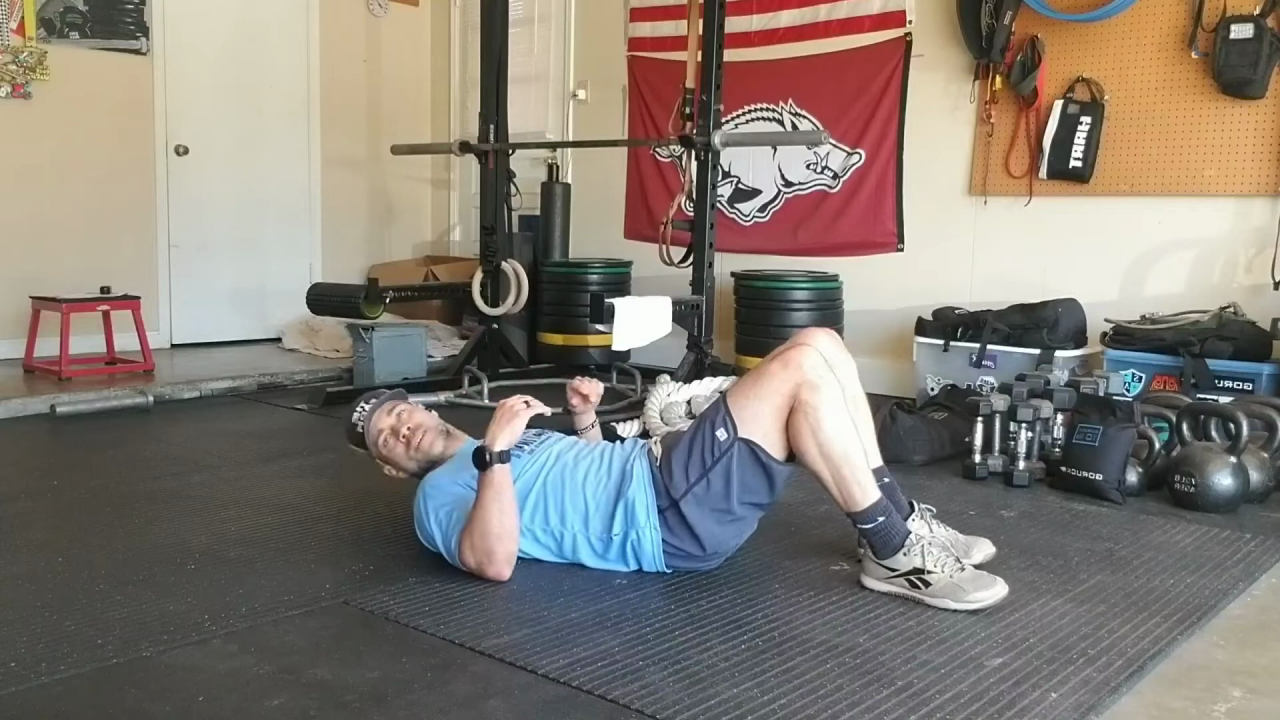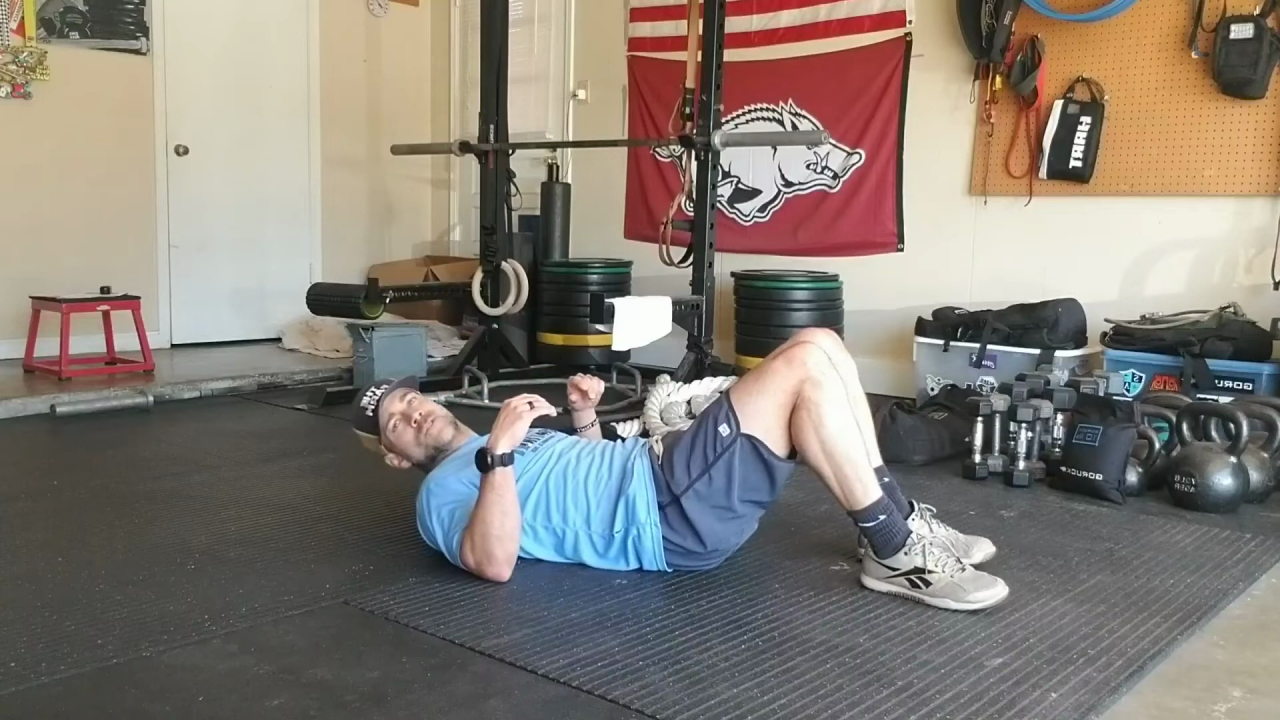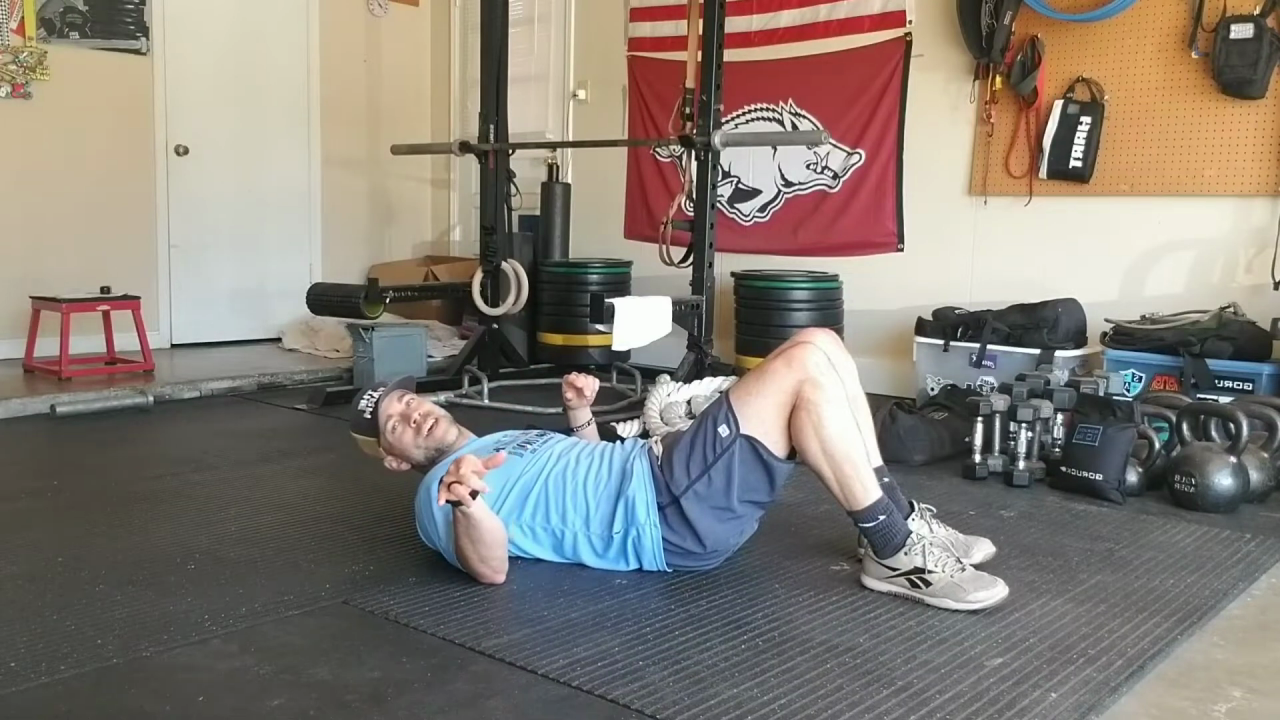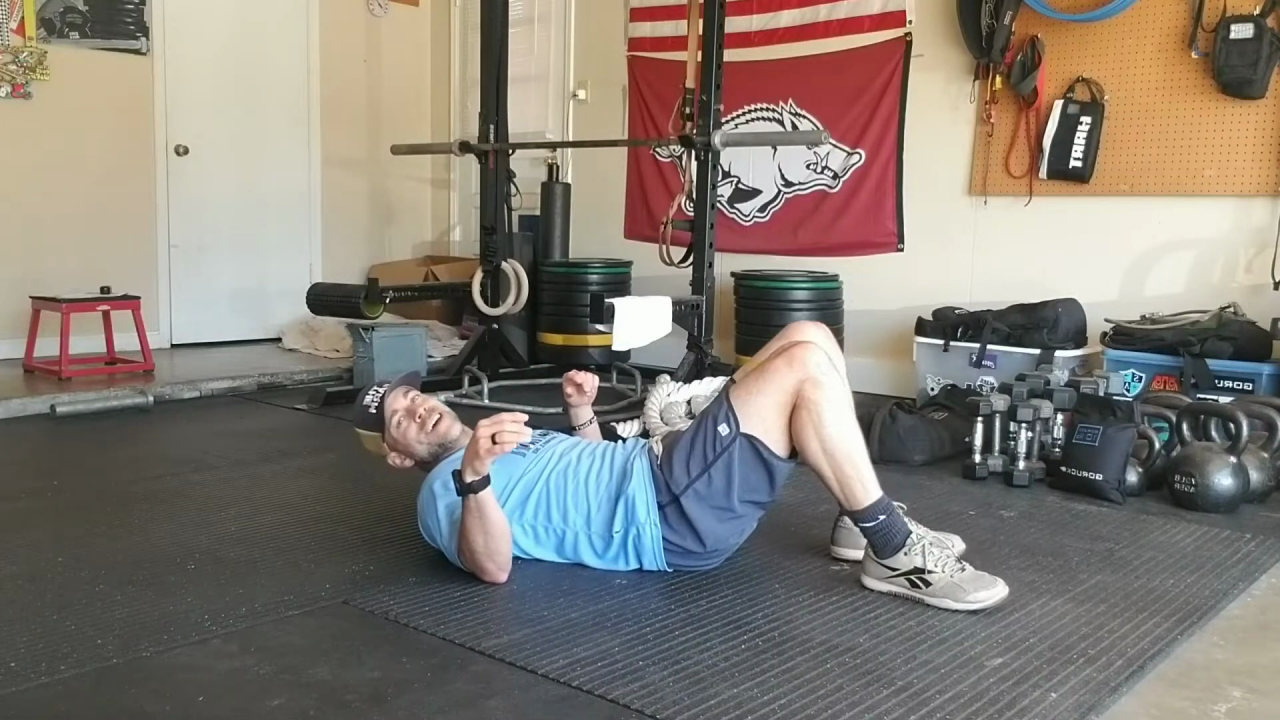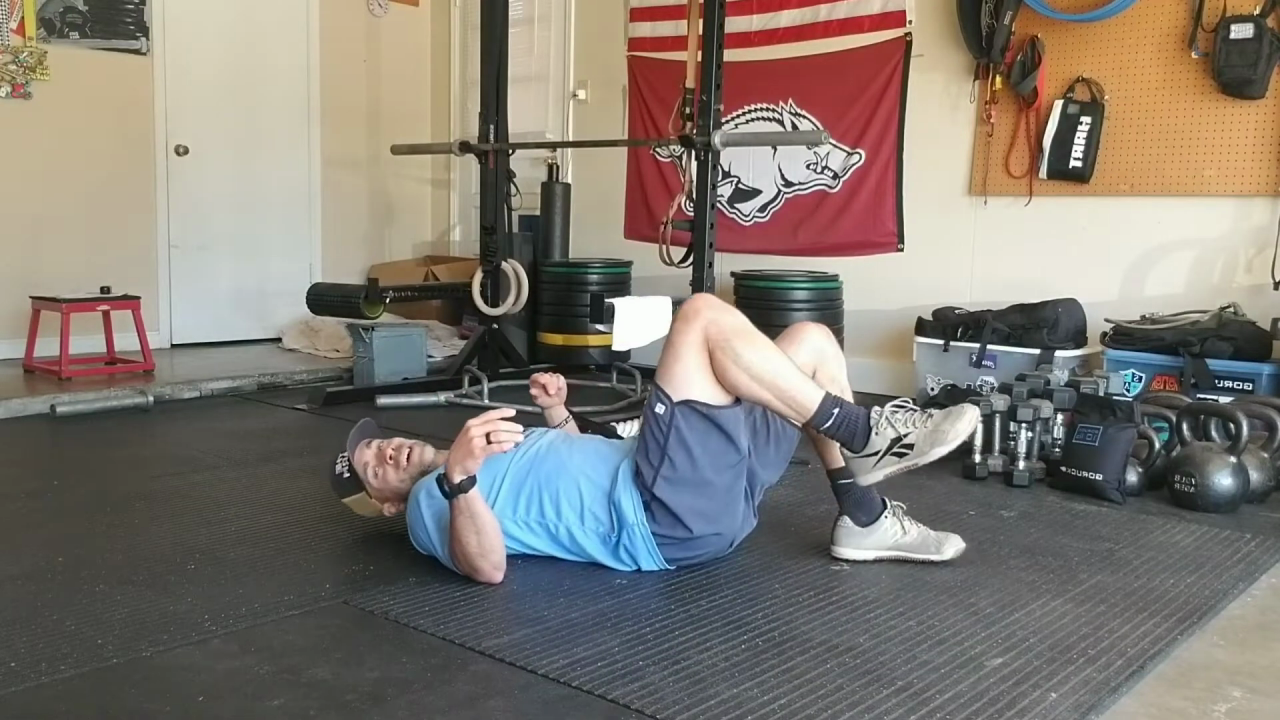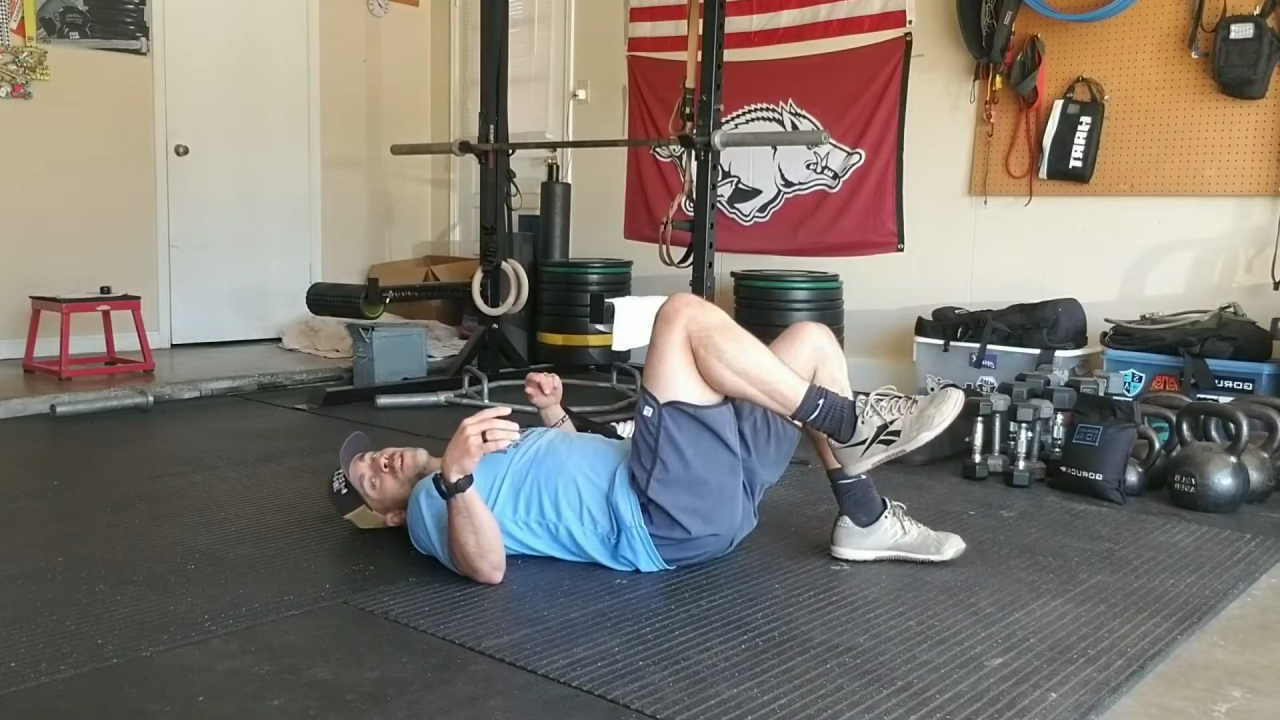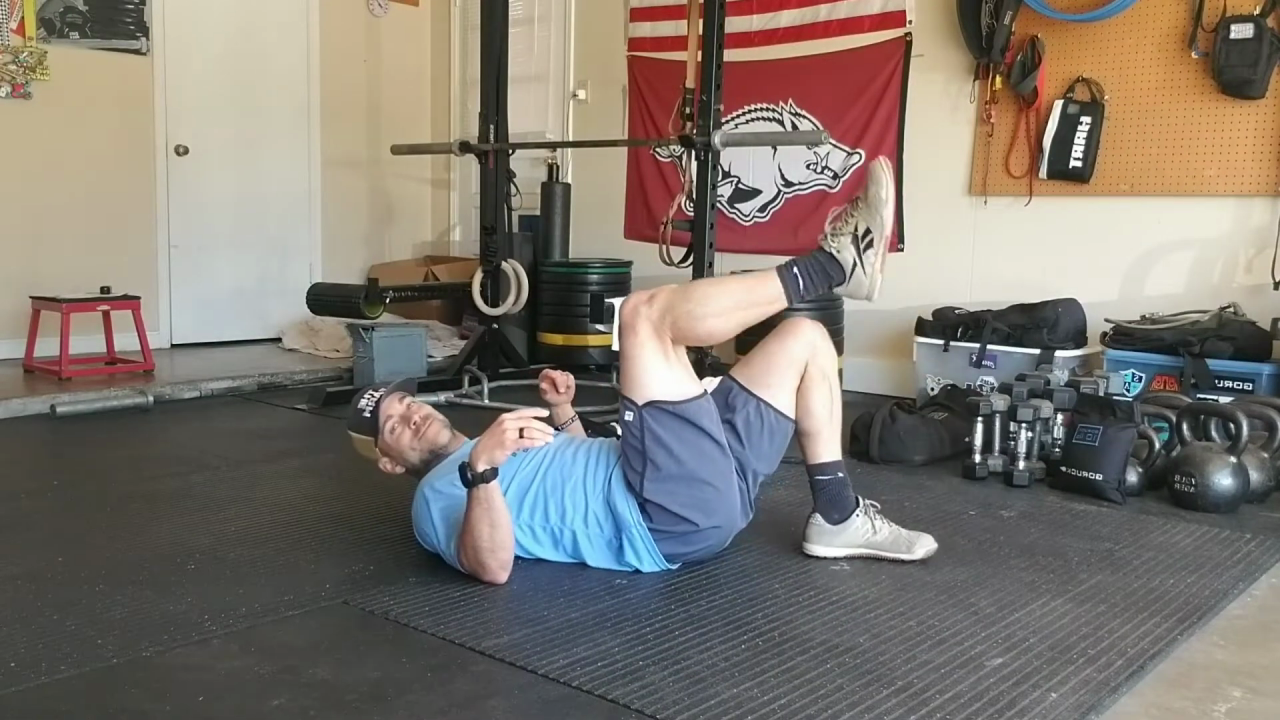
dt=0.7s
person 1, frame 1
left shoulder: (481, 460)
right shoulder: (439, 497)
right elbow: (496, 563)
left wrist: (585, 419)
right wrist: (494, 449)
left hip: (658, 469)
right hip: (669, 522)
left knee: (820, 344)
right knee: (804, 370)
left ankle: (895, 517)
right ankle: (894, 554)
person 1, frame 2
left shoulder: (487, 450)
right shoulder: (441, 493)
right elbow: (494, 564)
left wrist: (583, 416)
right wrist: (498, 451)
left hip: (660, 470)
right hip: (671, 518)
left knee: (819, 346)
right knee: (806, 366)
left ankle: (894, 516)
right ankle: (895, 552)
person 1, frame 3
left shoulder: (496, 443)
right shoulder: (437, 493)
right elbow: (491, 568)
left wrist: (579, 416)
right wrist: (463, 498)
left hip: (659, 467)
right hip: (671, 518)
left knee: (820, 345)
right knee: (806, 368)
left ankle: (894, 516)
right ankle: (895, 552)
person 1, frame 4
left shoulder: (494, 445)
right shoulder: (444, 495)
right elbow: (493, 567)
left wrist: (580, 415)
right wrist: (474, 476)
left hip: (663, 470)
right hip: (672, 519)
left knee: (809, 338)
right knee: (805, 369)
left ankle: (861, 520)
right ankle: (895, 553)
person 1, frame 5
left shoulder: (474, 462)
right shoulder: (431, 505)
right elbow: (488, 567)
left wrist: (555, 413)
right wrist: (459, 475)
left hip: (707, 489)
right hip: (665, 519)
left knee: (811, 341)
right knee: (705, 315)
left ankle: (864, 519)
right ankle: (868, 439)
person 1, frame 6
left shoulder: (479, 465)
right shoulder: (433, 506)
right elbow: (487, 567)
left wrist: (552, 412)
right wrist: (455, 476)
left hip: (710, 487)
right hip: (668, 520)
left knee: (812, 340)
right knee: (685, 316)
left ankle: (864, 521)
right ankle: (854, 425)
person 1, frame 7
left shoulder: (488, 449)
right shoulder: (438, 497)
right elbow: (493, 566)
left wrist: (563, 414)
right wrist: (483, 467)
left hip: (712, 482)
right hip: (673, 519)
left knee: (805, 338)
right knee: (645, 314)
left ankle: (839, 518)
right ankle: (837, 265)
